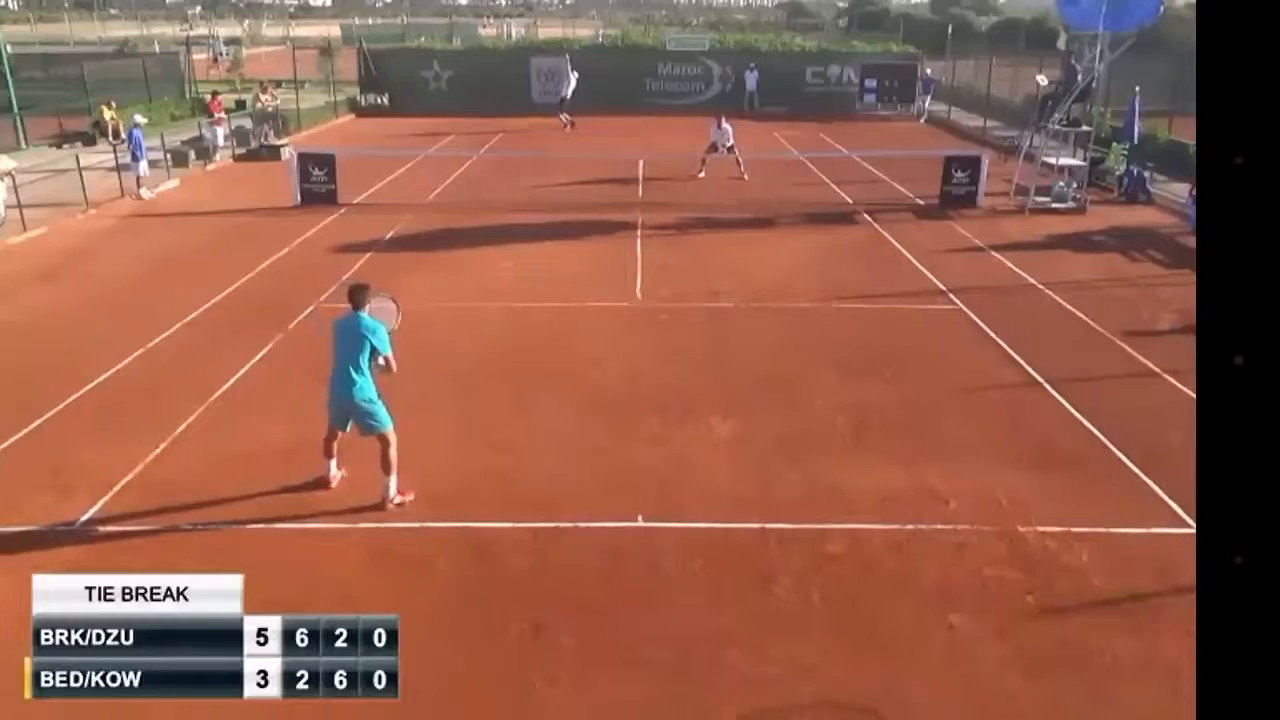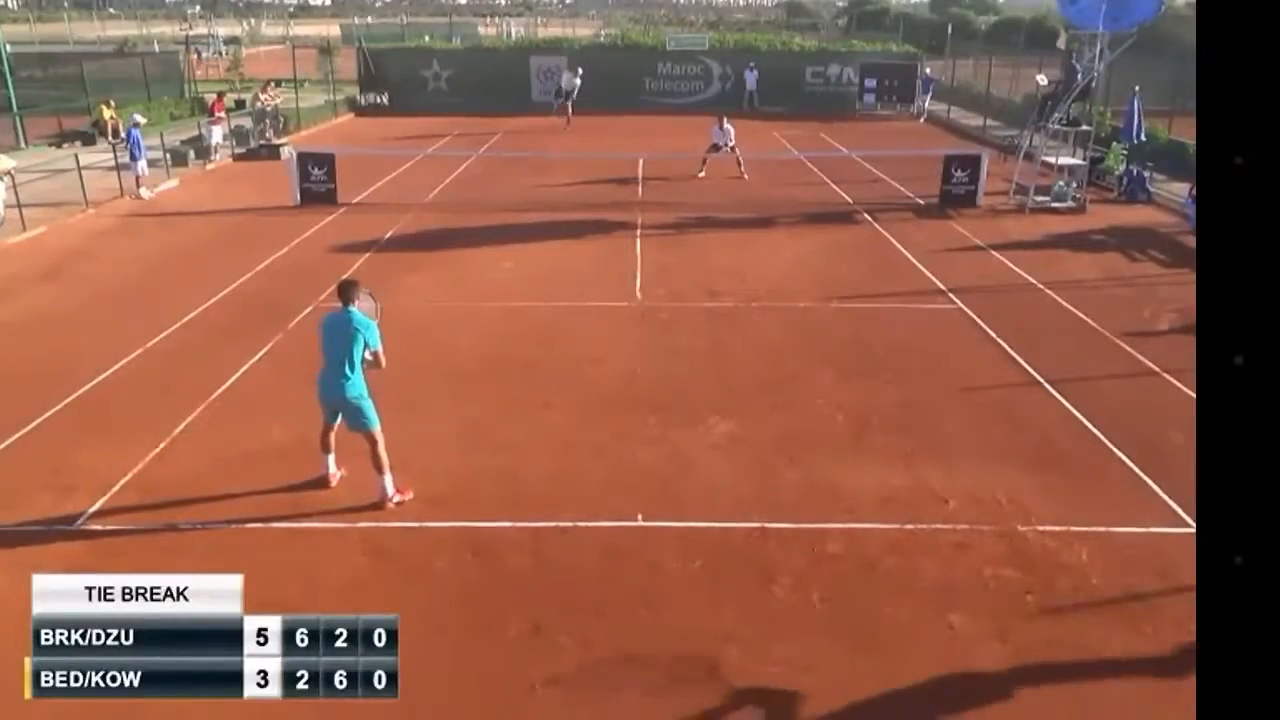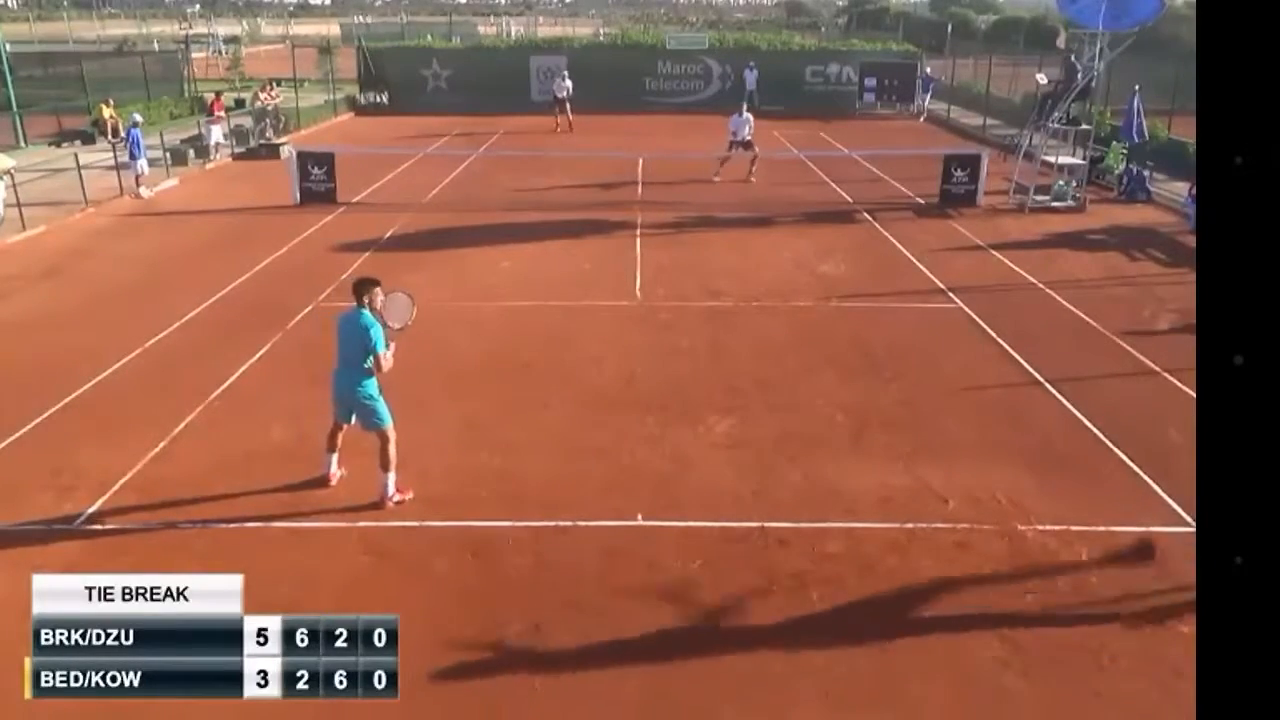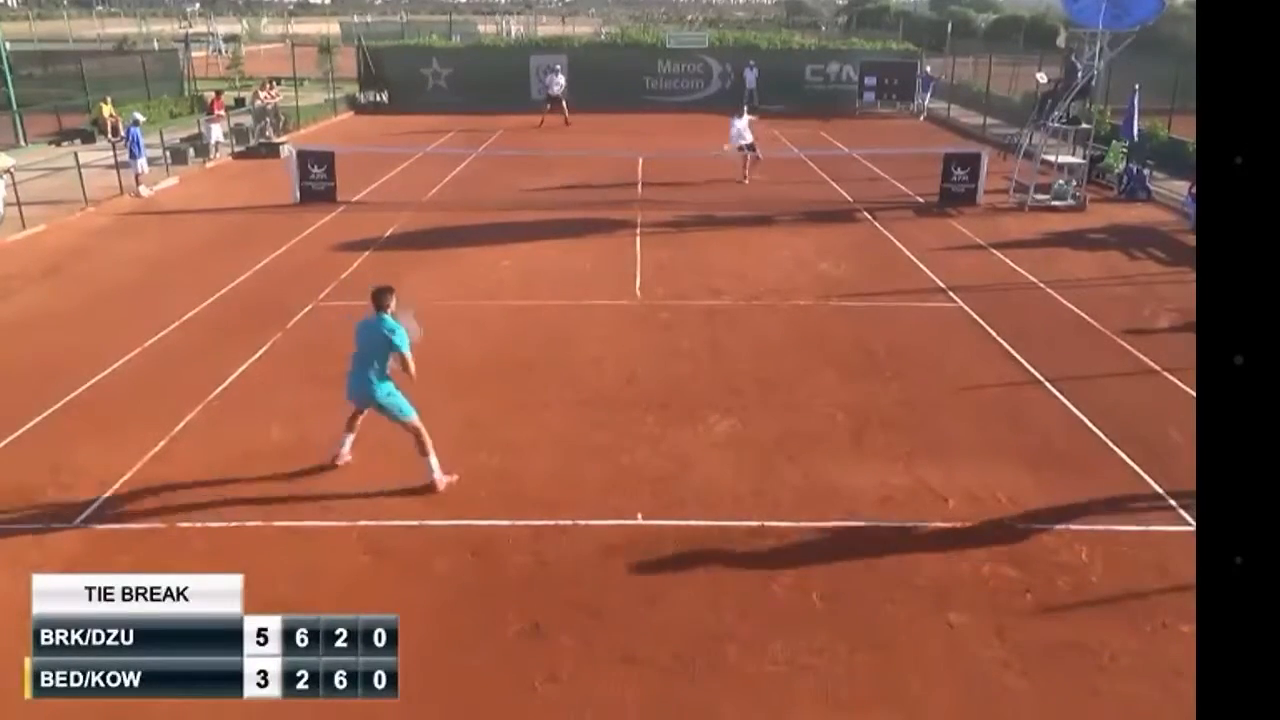
dt=0.7s
person 1, frame 1
left shoulder: (338, 324)
right shoulder: (375, 329)
right elbow: (391, 368)
left hip: (336, 392)
right hip: (361, 395)
left knee: (333, 434)
right knee: (389, 441)
left ankle: (332, 474)
right ankle: (391, 495)
person 1, frame 2
left shoulder: (327, 322)
right shoulder: (366, 325)
right elbow: (380, 363)
left hip: (327, 387)
right hip: (352, 391)
left knee: (328, 427)
right knee: (376, 440)
left ankle: (331, 473)
right ankle: (389, 493)
person 1, frame 3
left shoulder: (344, 319)
right shoulder: (372, 327)
right elbow: (381, 367)
left wrist: (383, 351)
right wrist: (390, 355)
left hip: (340, 385)
right hip: (363, 390)
left knee: (338, 426)
right knee: (388, 438)
left ankle: (332, 471)
right ankle: (389, 492)
person 1, frame 4
left shoulder: (361, 326)
right shoulder: (395, 330)
right elbow: (410, 370)
right wrist: (409, 366)
left hip: (355, 385)
right hip: (379, 389)
left knee: (358, 412)
right knee: (418, 429)
left ankle: (342, 453)
right ankle: (436, 478)
